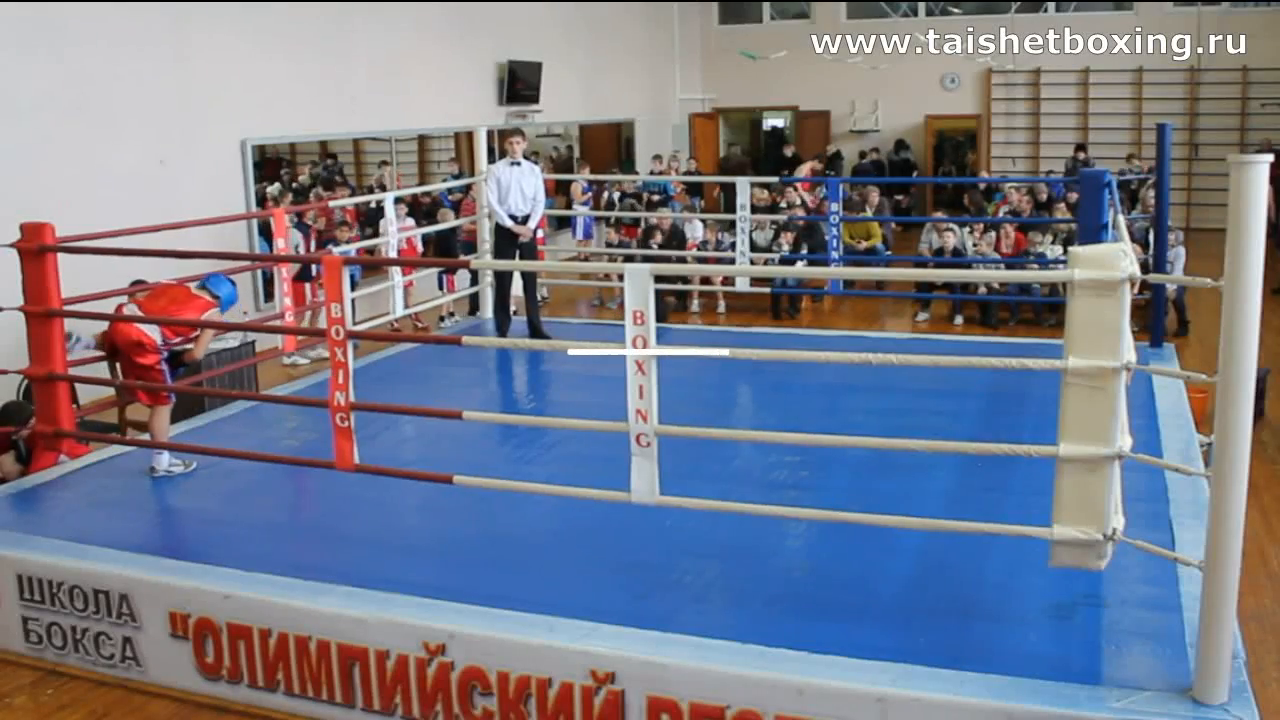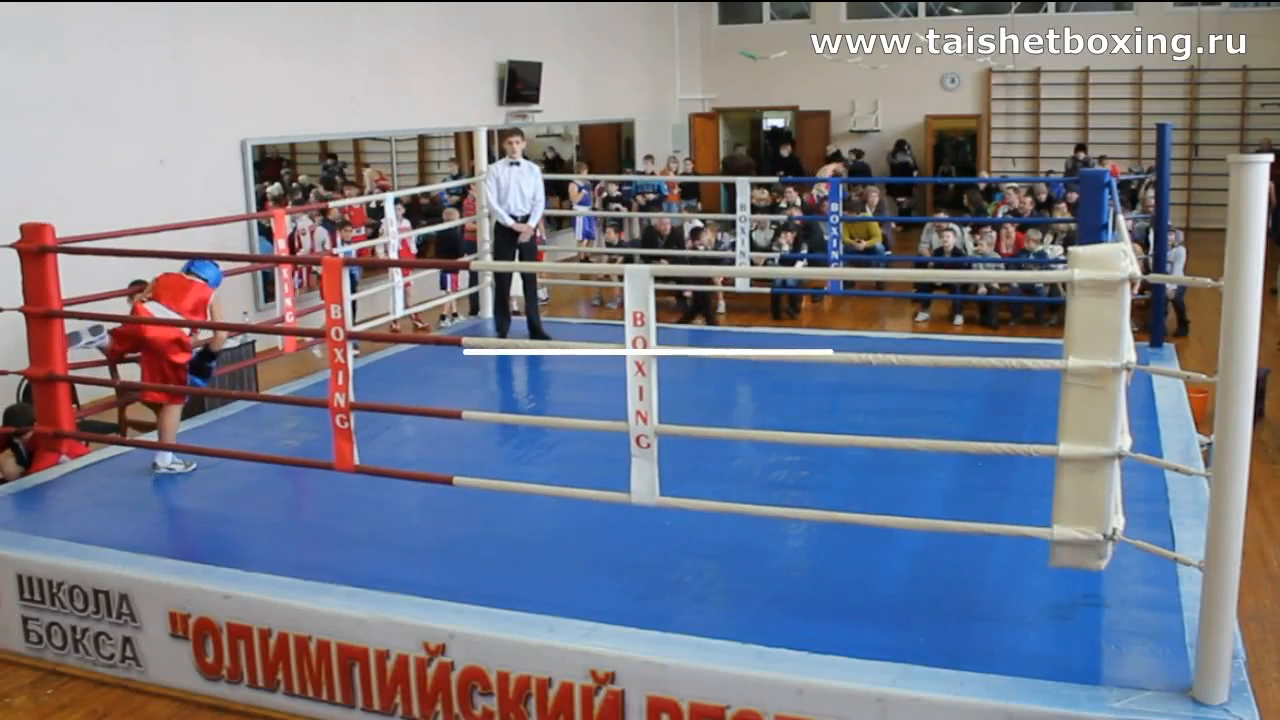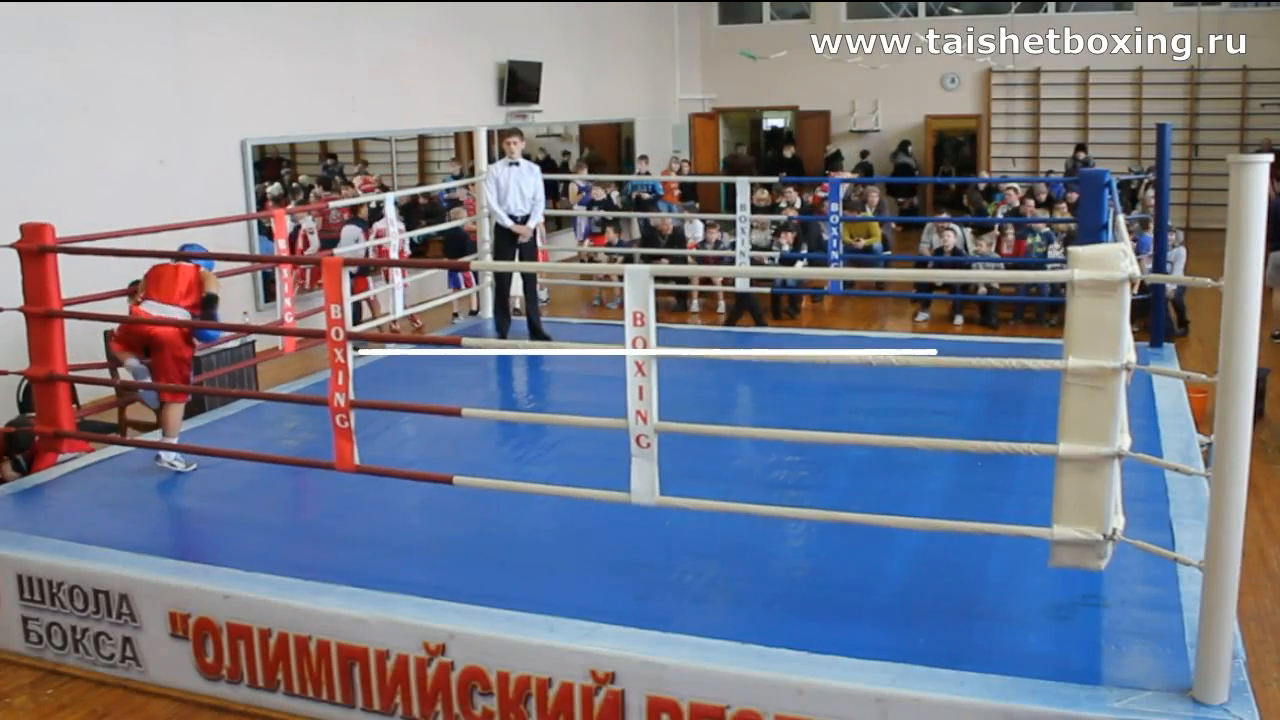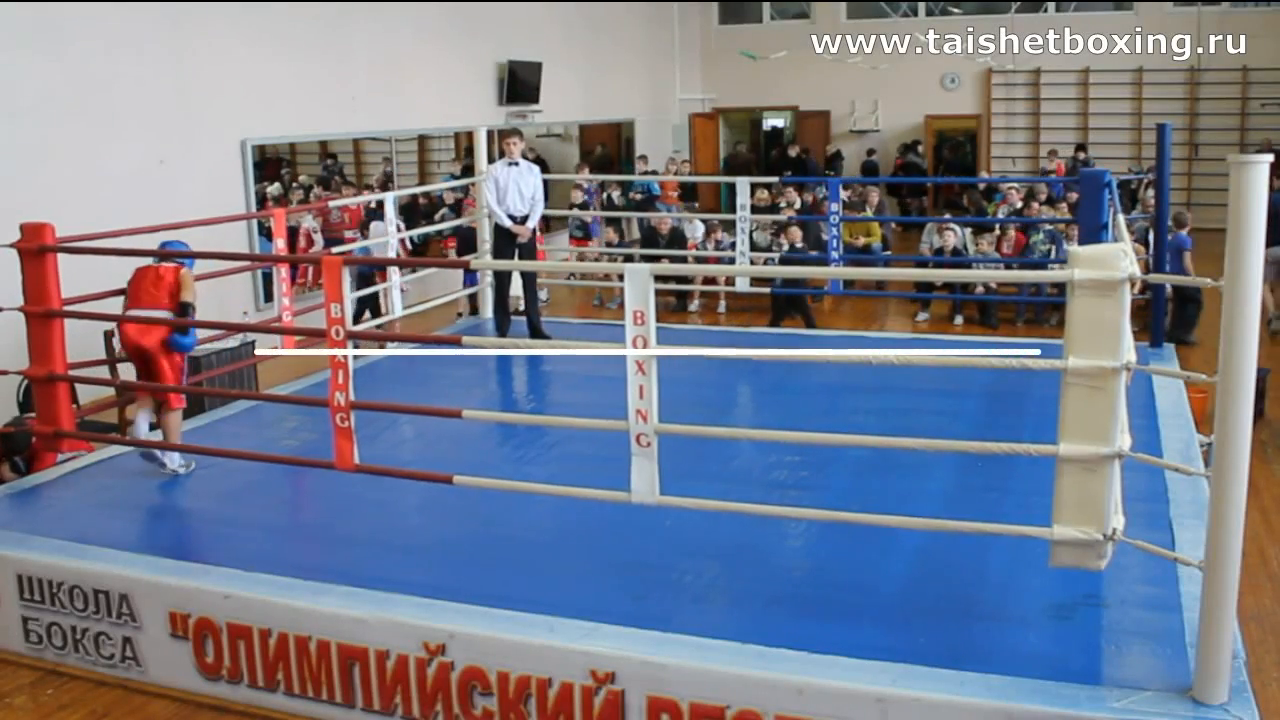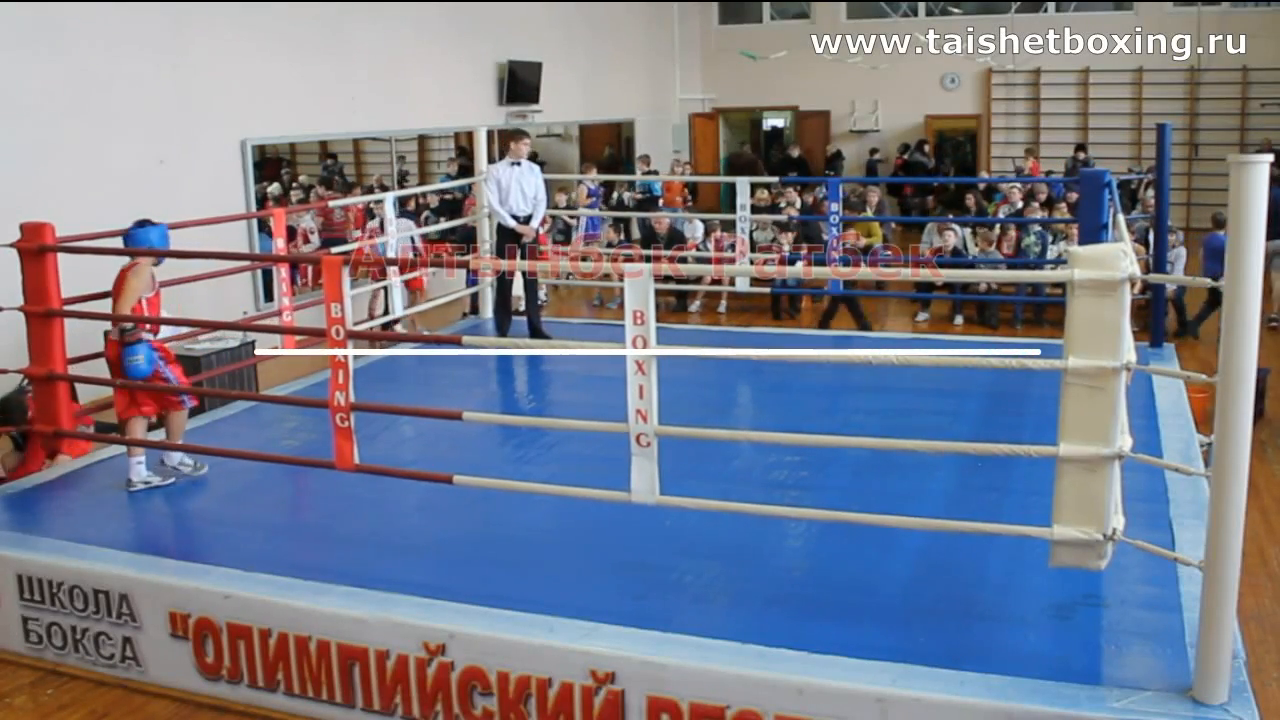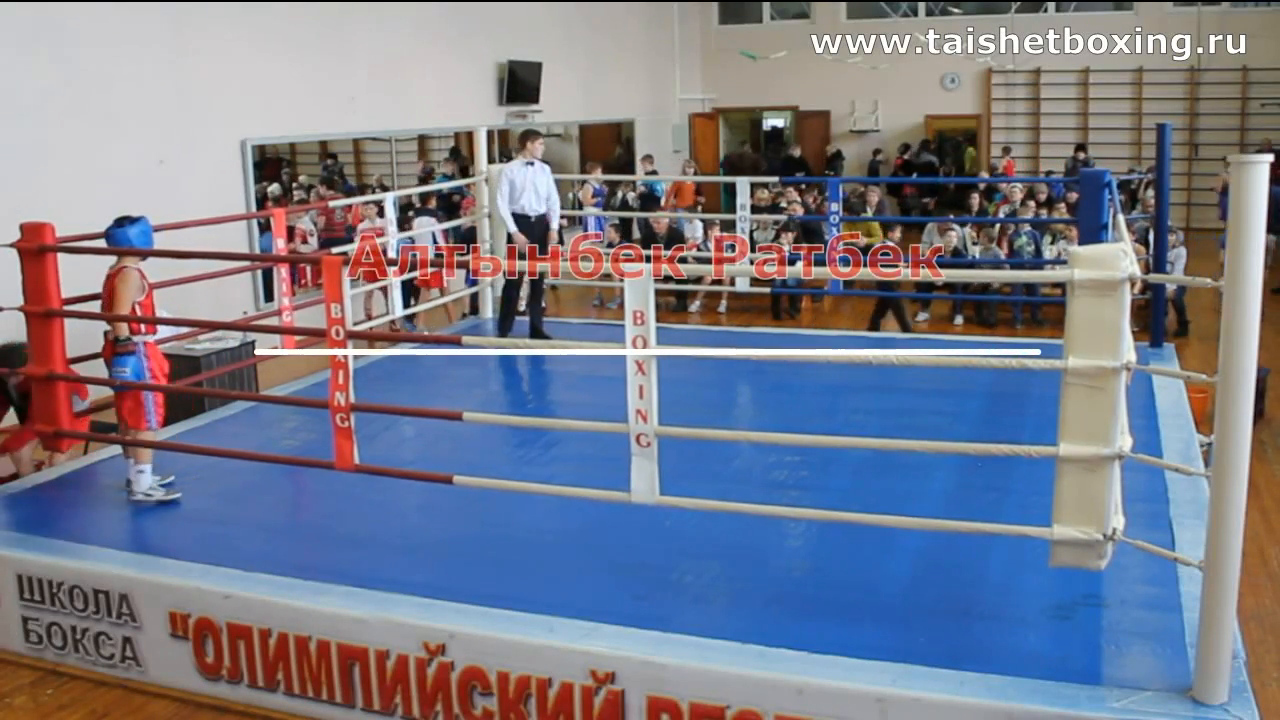
dt=0.4s
person 1, frame 1
left shoulder: (177, 287)
right shoulder: (212, 312)
left elbow: (141, 299)
right elbow: (197, 354)
left hip: (123, 320)
right hip: (144, 340)
right knee: (163, 401)
left ankle: (80, 341)
right ankle: (161, 462)
person 1, frame 2
left shoulder: (164, 277)
right shoulder: (209, 293)
left elbow: (138, 300)
right elbow: (220, 336)
right wrist: (206, 360)
left hip: (144, 318)
right hip: (171, 336)
left knee: (115, 348)
right knee: (173, 399)
left ankle: (101, 339)
right ankle: (164, 459)
person 1, frame 3
left shoulder: (155, 270)
right shoulder: (201, 272)
right elbow: (212, 284)
left wrist: (144, 348)
right wrist: (210, 309)
left hip: (143, 318)
right hip: (175, 328)
left knee: (122, 345)
right knee: (176, 394)
left ankle: (140, 372)
right ankle: (168, 453)
person 1, frame 4
left shoulder: (139, 273)
right shoulder: (183, 272)
right elbow: (188, 291)
left wrist: (130, 345)
right wrist: (186, 318)
left hip: (130, 328)
right hip: (162, 332)
left knee: (149, 386)
right knee: (172, 397)
left ankle: (141, 428)
right ankle: (172, 459)
person 1, frame 5
left shoulder: (127, 271)
right shoulder: (142, 271)
right elbow: (123, 308)
right wrist: (132, 341)
left hip: (119, 347)
right hip: (136, 347)
left knee: (137, 409)
right knee: (179, 395)
left ankle: (137, 474)
right ankle: (174, 458)
person 1, frame 6
left shoulder: (115, 272)
right shoulder: (130, 274)
left elbow: (109, 312)
right elbow: (119, 316)
right wrist: (124, 350)
left hip: (127, 349)
right hip: (135, 350)
left knee: (129, 415)
right knee: (147, 415)
left ankle: (136, 475)
right ankle: (143, 485)
person 2, frame 1
left shoulder: (534, 170)
right shoulder: (496, 170)
left elbow: (539, 202)
right elbow: (493, 203)
left wrist: (529, 227)
right wrist: (512, 225)
left hip: (528, 226)
right hip: (505, 226)
left knee: (530, 278)
right knee: (502, 279)
left ankle: (535, 328)
right ankle: (502, 329)
person 2, frame 2
left shoulder: (533, 170)
right shoulder: (495, 170)
left elbow: (539, 201)
right elbow: (492, 203)
left wrist: (530, 225)
right wrist: (513, 224)
left hip: (528, 225)
right hip: (504, 226)
left knee: (530, 278)
right knee: (502, 279)
left ankle: (535, 328)
right ankle: (502, 330)
person 2, frame 3
left shoulder: (533, 169)
right shoulder: (495, 170)
left elbow: (539, 201)
right elbow: (492, 203)
left wrist: (529, 226)
right wrist: (512, 225)
left hip: (528, 225)
right hip: (504, 226)
left knee: (530, 278)
right knee: (502, 279)
left ankle: (535, 328)
right ankle: (502, 330)
person 2, frame 4
left shoulder: (533, 170)
right shoulder: (494, 171)
left elbow: (539, 201)
right elbow: (492, 204)
left wrist: (528, 226)
right wrist: (511, 226)
left hip: (527, 225)
right hip: (504, 226)
left knee: (530, 277)
right knee: (502, 279)
left ankle: (535, 328)
right ankle: (502, 330)
person 2, frame 5
left shoulder: (534, 169)
right shoulder: (495, 171)
left elbow: (541, 201)
right elbow: (494, 204)
left wrist: (532, 226)
right wrist: (516, 226)
left hip: (530, 224)
right hip: (507, 226)
left knee: (531, 277)
right knee: (504, 278)
left ankle: (535, 328)
right ankle: (502, 330)
person 2, frame 6
left shoulder: (545, 169)
right shoulder: (509, 170)
left elbow: (553, 201)
right elbow: (502, 204)
left wrist: (553, 227)
right wrist: (514, 232)
left hip: (540, 224)
right hip: (519, 224)
left knee: (538, 278)
right knee: (513, 277)
left ankle: (536, 328)
right ankle: (504, 330)
